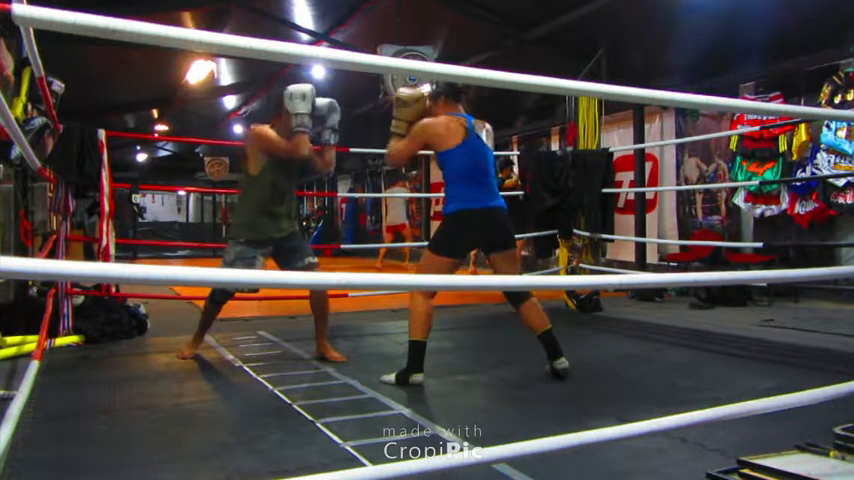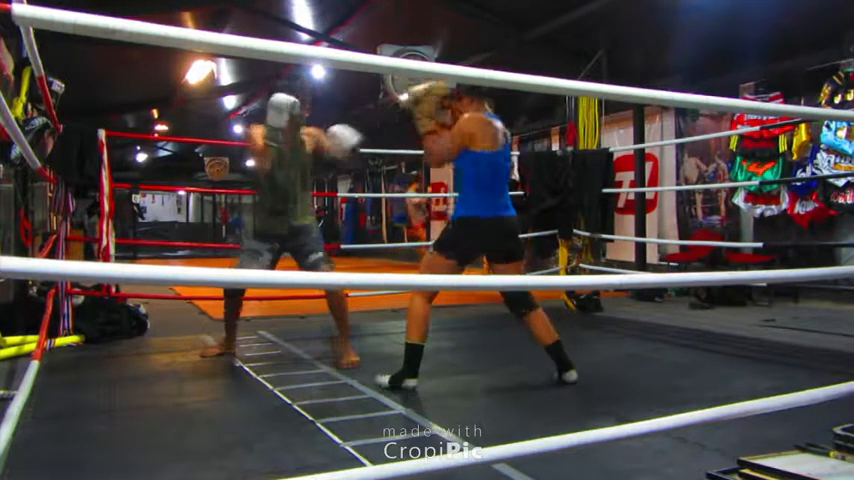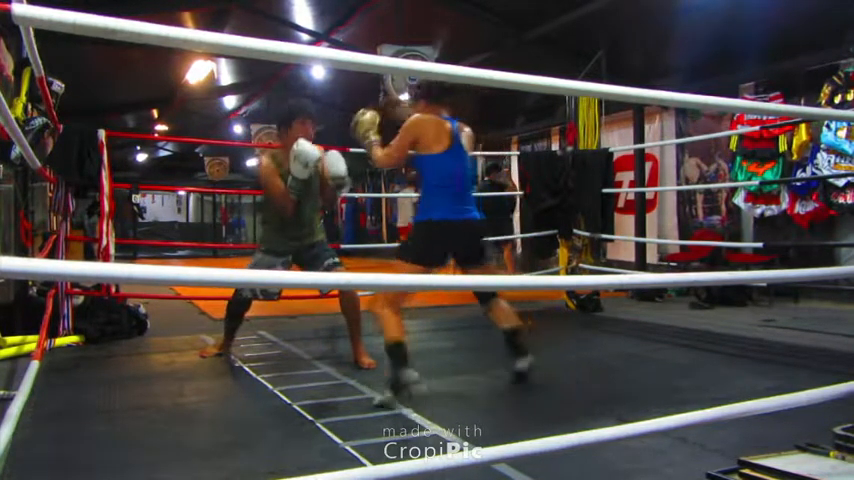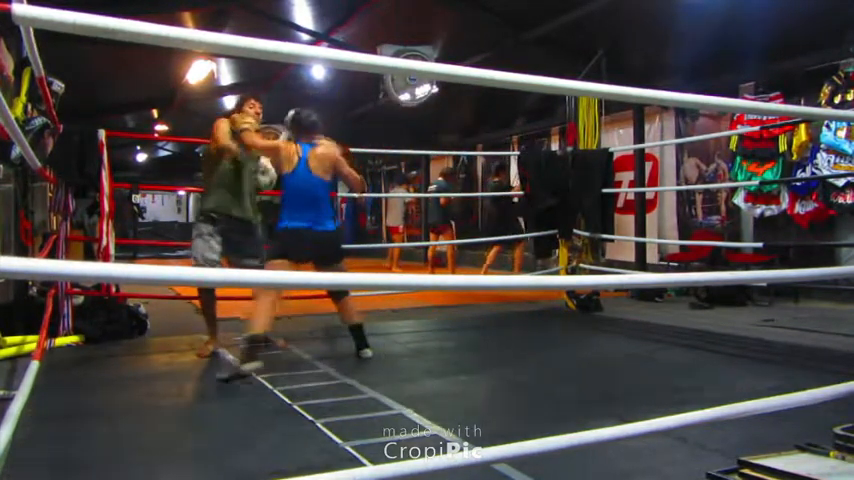
dt=0.7s
person 1, frame 1
left shoulder: (432, 126)
left elbow: (394, 158)
left wrist: (401, 121)
left hip: (461, 219)
right hip: (496, 217)
left knee: (421, 291)
right knee: (518, 291)
left ankle: (414, 369)
right ankle: (556, 357)
person 1, frame 2
left shoulder: (470, 122)
right shoulder: (499, 127)
left elbow: (435, 159)
left wrist: (425, 119)
right wrist: (441, 120)
left hip: (470, 225)
right hip: (503, 224)
left knee: (420, 296)
right knee: (521, 301)
left ankle: (407, 374)
right ankle: (565, 368)
person 1, frame 3
left shoulder: (421, 123)
right shoulder: (466, 132)
left elbow: (384, 162)
left wrist: (369, 136)
left hip: (435, 228)
right hip: (469, 226)
left knee: (386, 304)
right knee: (489, 296)
left ankle: (403, 370)
right ankle: (520, 356)
person 1, frame 4
left shoulder: (283, 150)
right shoulder: (329, 153)
left elbow: (251, 141)
right elbow: (360, 188)
left wrist: (242, 125)
left hip: (292, 234)
right hip: (326, 235)
left knee: (266, 295)
right knee: (339, 291)
left ankle: (250, 356)
right ankle: (362, 345)
person 2, frame 1
left shoulder: (297, 138)
right shoulder: (260, 134)
left elbow: (325, 167)
right elbow: (296, 152)
left wrist: (330, 129)
right wrist: (301, 116)
left hip: (285, 229)
right hip: (250, 230)
right knee: (224, 289)
left ankle: (323, 344)
right ankle: (197, 339)
person 2, frame 2
left shoulder: (311, 135)
right shoulder: (260, 132)
left elbow: (336, 154)
right elbow: (264, 164)
left wrist: (346, 145)
right wrist: (276, 127)
left hip: (301, 224)
right hip: (267, 226)
right knee: (234, 283)
left ankle: (345, 344)
right ankle: (229, 341)
person 2, frame 3
left shoulder: (317, 154)
right shoulder: (268, 164)
left elbow: (328, 196)
right elbow: (287, 207)
left wrist: (337, 180)
right wrist: (298, 173)
left hip: (312, 239)
right hip: (275, 243)
right knee: (243, 294)
left ankle: (358, 348)
right ankle: (226, 342)
person 2, frame 4
right shoulder: (223, 126)
right elbow: (223, 145)
right wrist: (245, 156)
left hip: (244, 216)
right hip: (213, 214)
right ankle: (212, 336)
